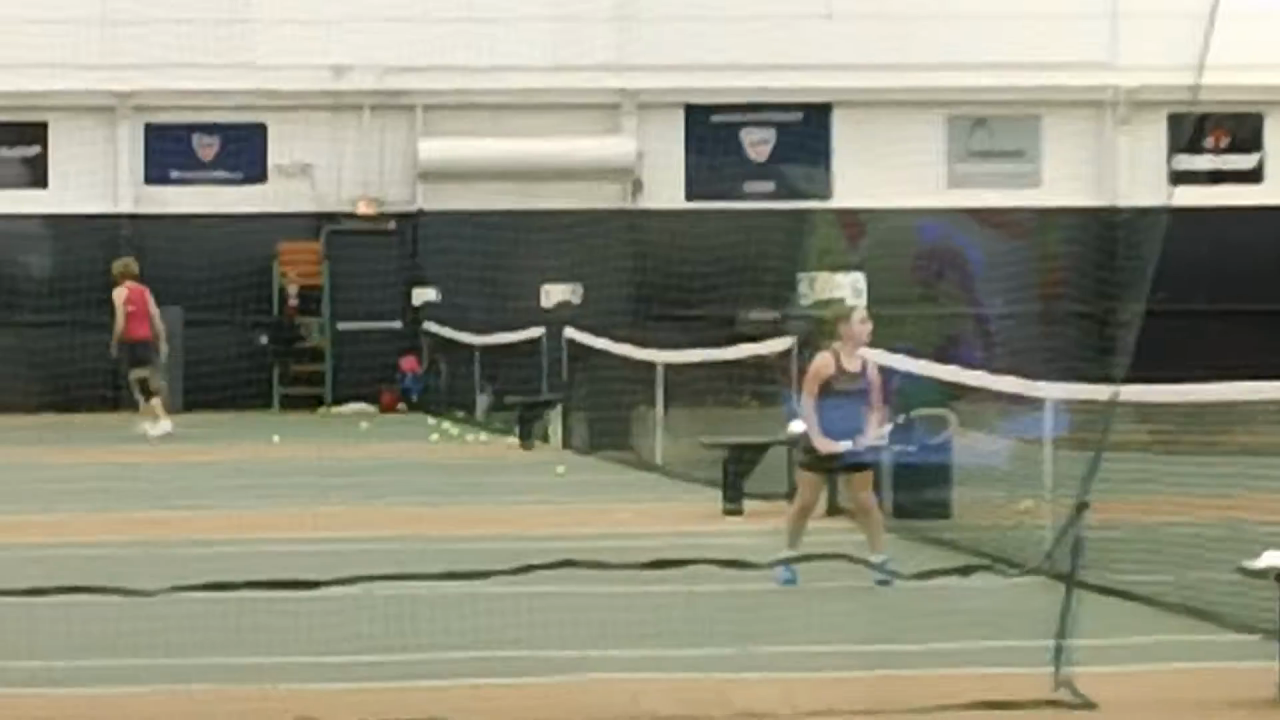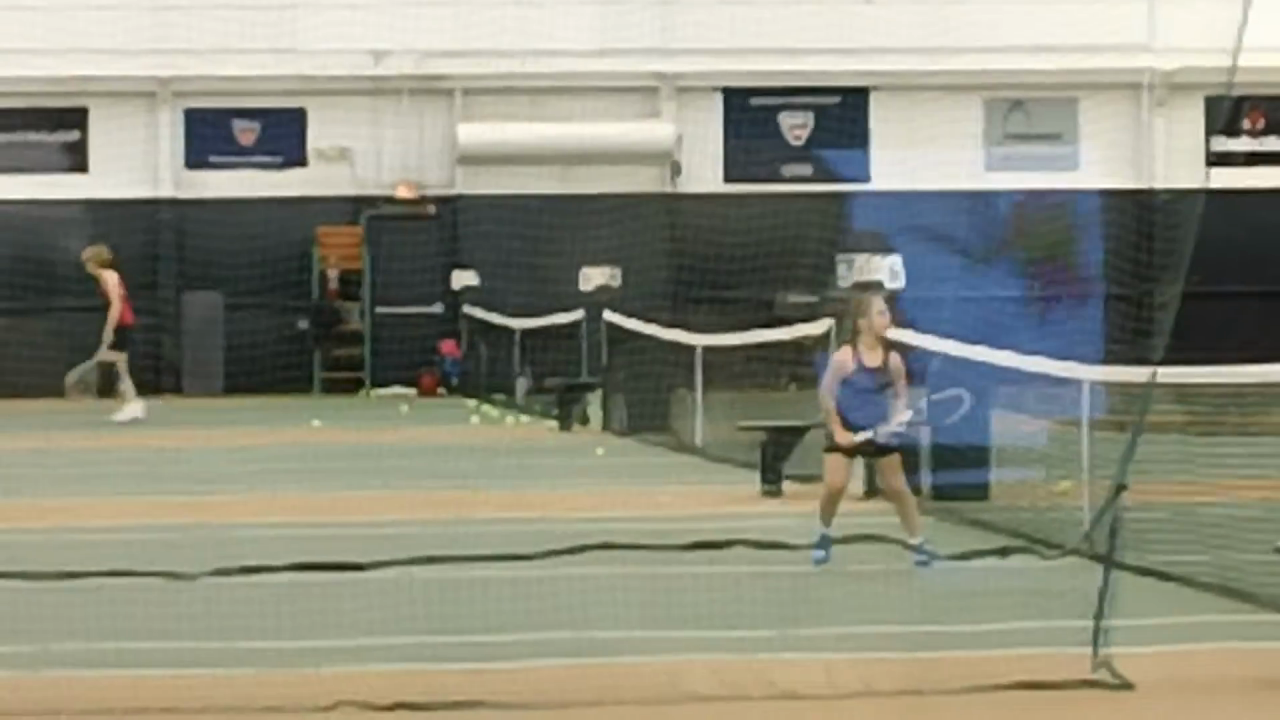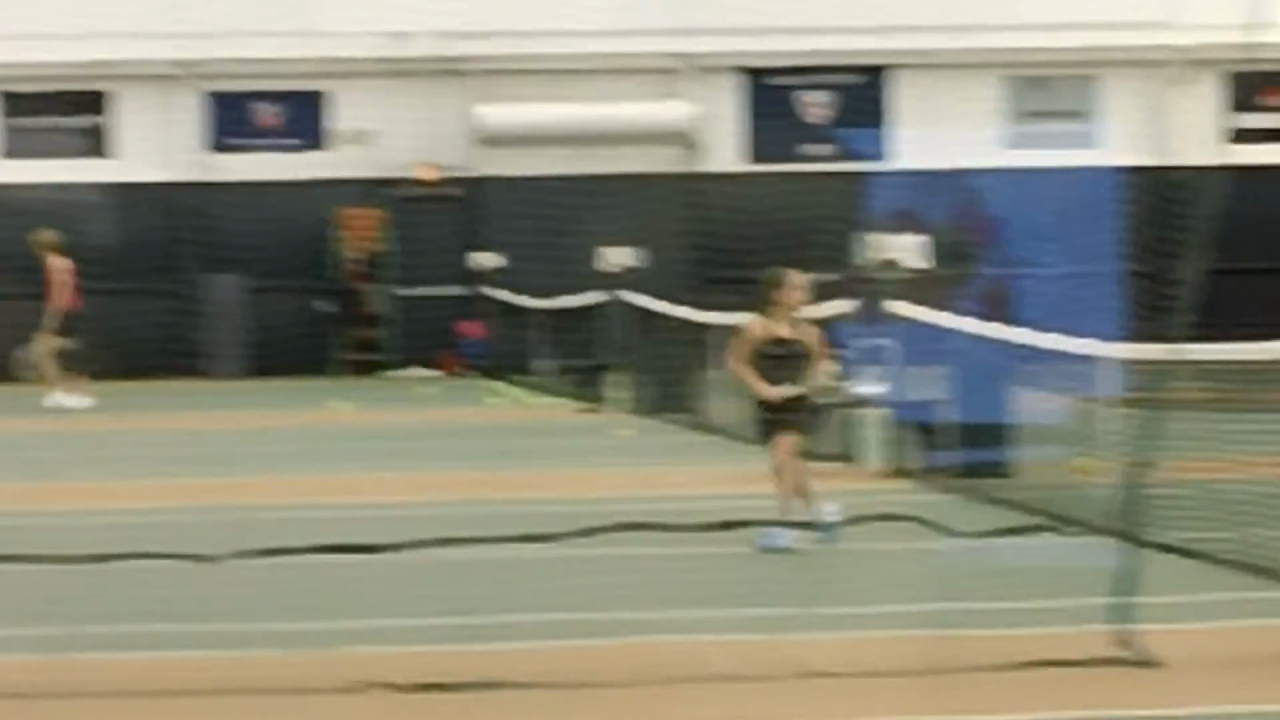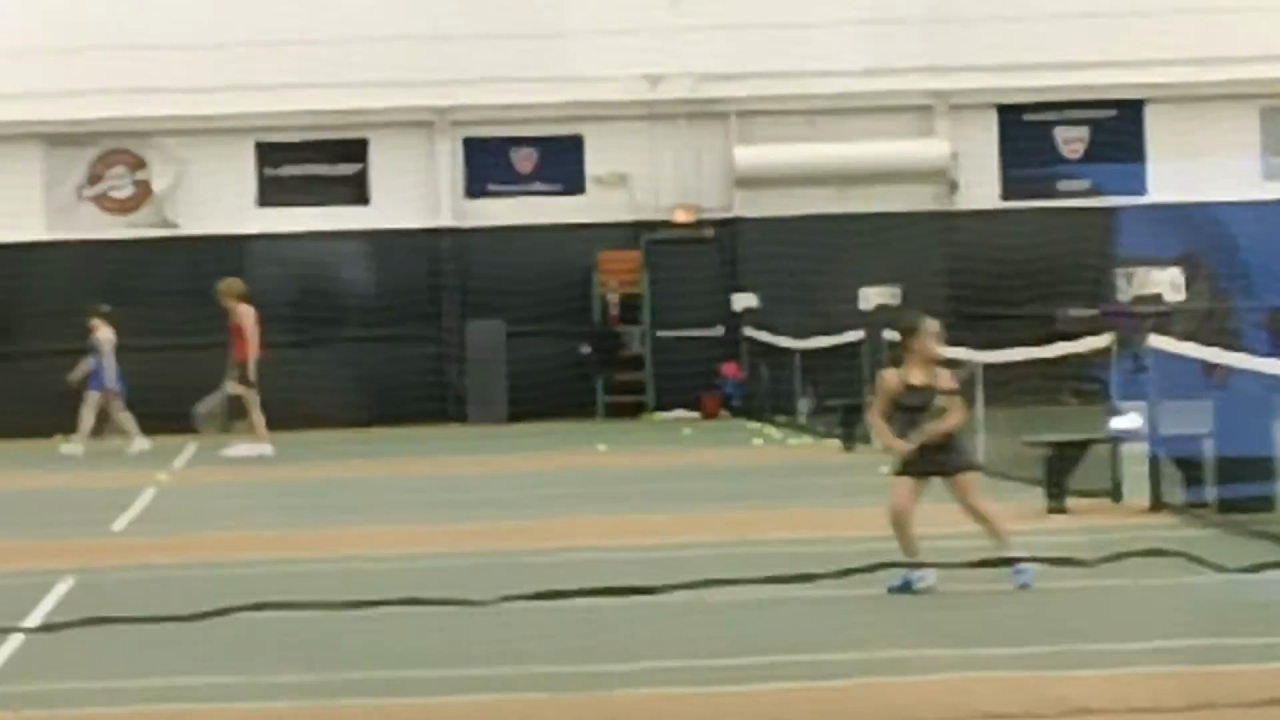
dt=0.5s
person 1, frame 1
left shoulder: (870, 368)
right shoulder: (824, 361)
left elbow: (876, 408)
right elbow: (806, 402)
left wrist: (870, 434)
right wrist: (817, 437)
left hip: (856, 445)
right hip: (822, 443)
left knee: (865, 502)
right knee: (805, 502)
left ankle: (880, 560)
right ankle: (788, 558)
person 1, frame 2
left shoulder: (893, 360)
right shoulder: (843, 357)
left elbow: (901, 396)
right elbow: (826, 396)
left wrist: (895, 422)
right wrist: (837, 430)
left hip: (879, 432)
right hip: (846, 433)
left knee: (896, 488)
right knee: (834, 486)
left ankle: (918, 543)
right ankle: (824, 536)
person 1, frame 3
left shoulder: (806, 332)
right shoulder: (755, 328)
left elbow: (819, 363)
right elbow: (736, 361)
left wrist: (808, 382)
right wrist: (762, 388)
left hip: (796, 406)
right hip: (771, 407)
left knee: (783, 465)
right knee: (784, 467)
left ankle: (782, 528)
right ankle: (823, 512)
person 1, frame 4
left shoulder: (942, 376)
right shoulder: (890, 378)
left elbow: (958, 416)
right elbow: (875, 415)
left wrist: (934, 430)
right wrist: (892, 443)
left hip: (947, 451)
right hip: (913, 455)
left knee: (976, 508)
right knee: (898, 511)
left ankle: (1016, 561)
right ankle: (918, 571)
